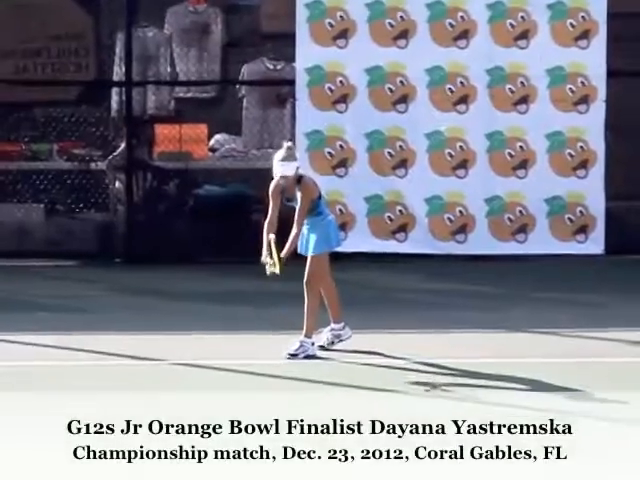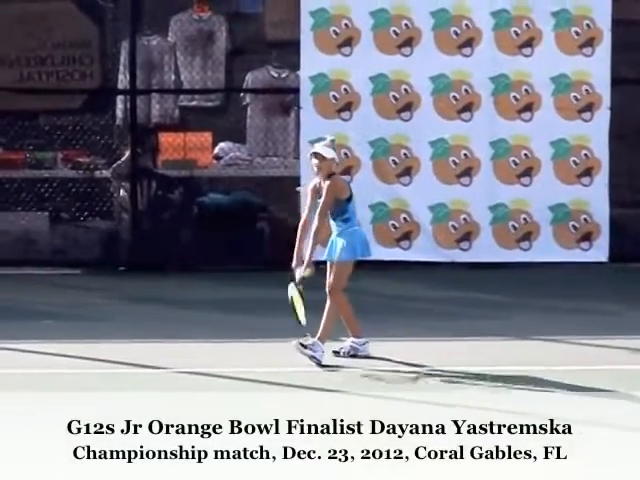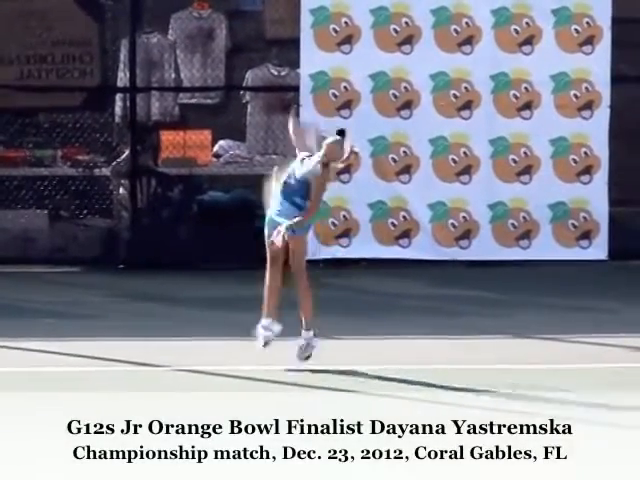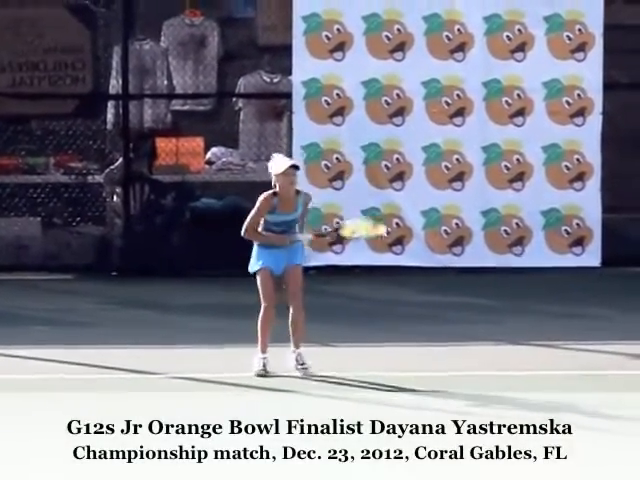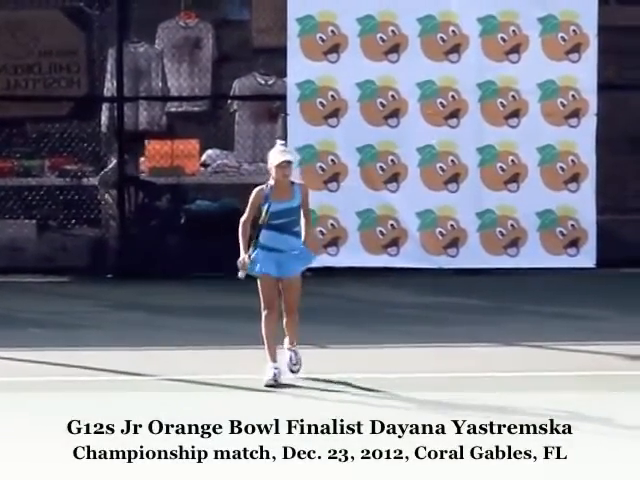
dt=1s
person 1, frame 1
left shoulder: (306, 187)
right shoulder: (276, 186)
left elbow: (297, 227)
right elbow: (271, 220)
left wrist: (282, 257)
right wrist: (266, 249)
left hip: (321, 228)
right hip: (310, 228)
left knee: (311, 282)
right knee: (323, 279)
left ankle: (307, 342)
right ankle: (338, 327)
person 1, frame 2
left shoulder: (334, 184)
right shoulder: (314, 186)
left elbow: (319, 222)
right elbow: (306, 220)
left wrist: (310, 257)
right wrist: (297, 254)
left hip: (350, 238)
right hip: (338, 238)
left knee: (333, 291)
right knee: (334, 292)
left ankle: (318, 344)
right ankle: (358, 342)
person 1, frame 3
left shoulder: (323, 175)
right shoulder: (305, 154)
left elbow: (311, 212)
right elbow: (296, 132)
left wrist: (290, 225)
left hip: (296, 220)
right hip: (277, 213)
left knee: (298, 271)
right knee: (273, 267)
left ankle: (308, 334)
right ankle: (269, 321)
person 1, frame 4
left shoulder: (303, 197)
right shoulder: (267, 199)
right elbow: (247, 232)
left wrist: (299, 235)
right wrist: (278, 239)
left hip: (291, 250)
right hip: (267, 251)
left knee: (296, 302)
right knee: (268, 305)
left ankle: (296, 353)
right ankle: (262, 357)
person 1, frame 5
left shoulder: (301, 189)
right shoulder: (261, 192)
right elbow: (245, 221)
left wrist: (305, 242)
right wrist: (244, 252)
left hip: (291, 254)
right hip: (266, 254)
left knee: (290, 310)
right knee: (269, 310)
left ankle: (291, 346)
right ankle: (273, 366)
